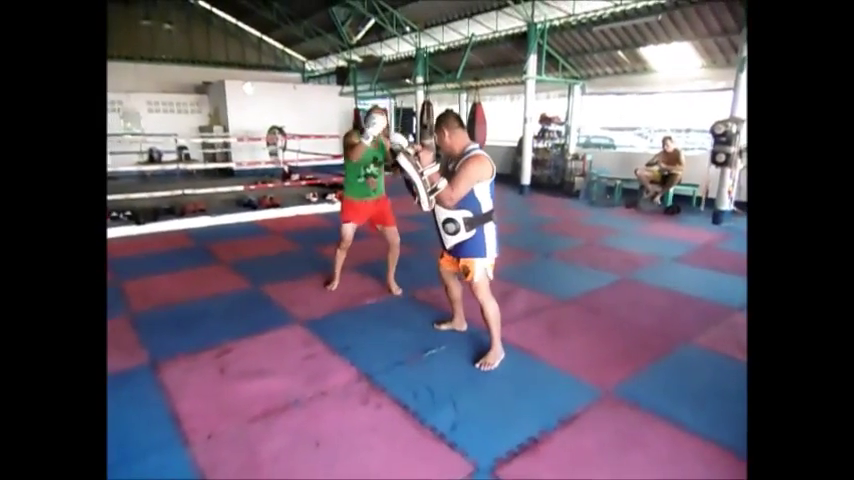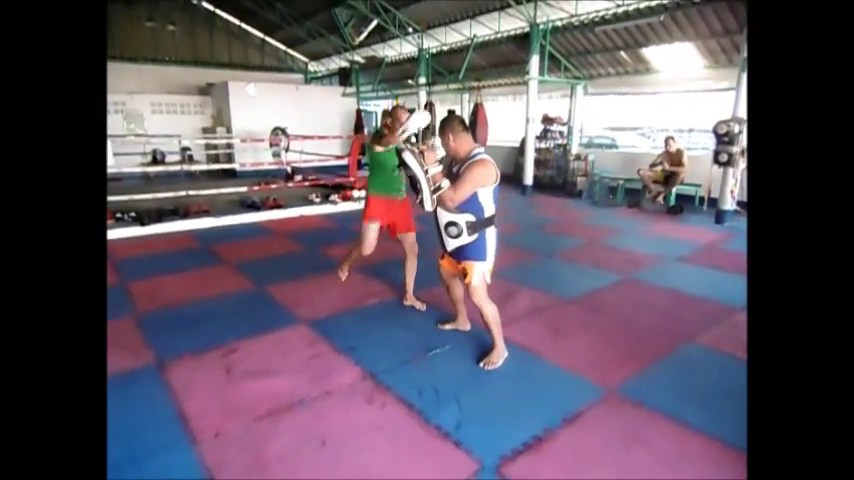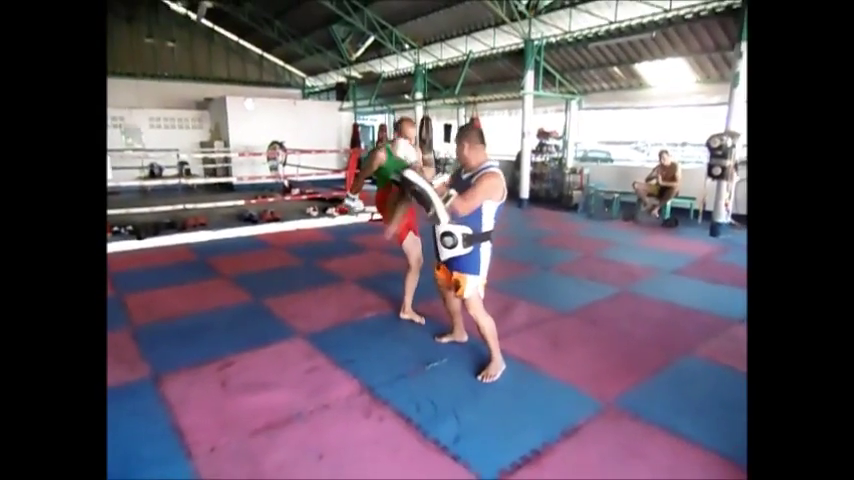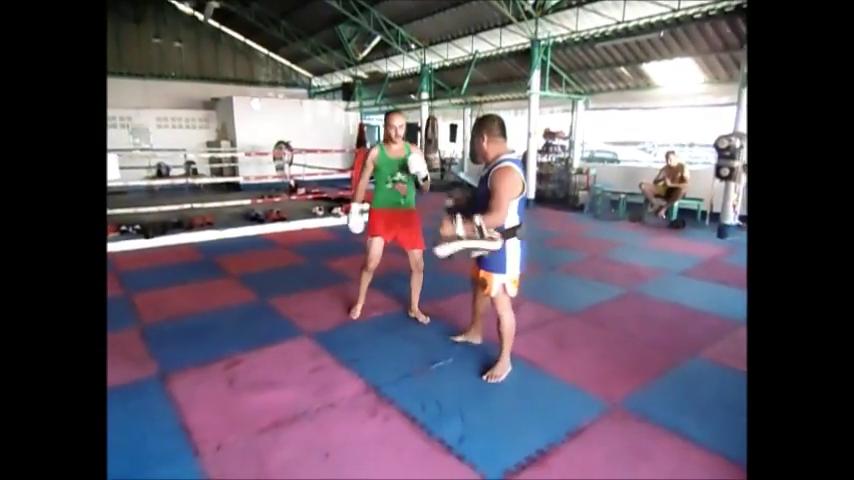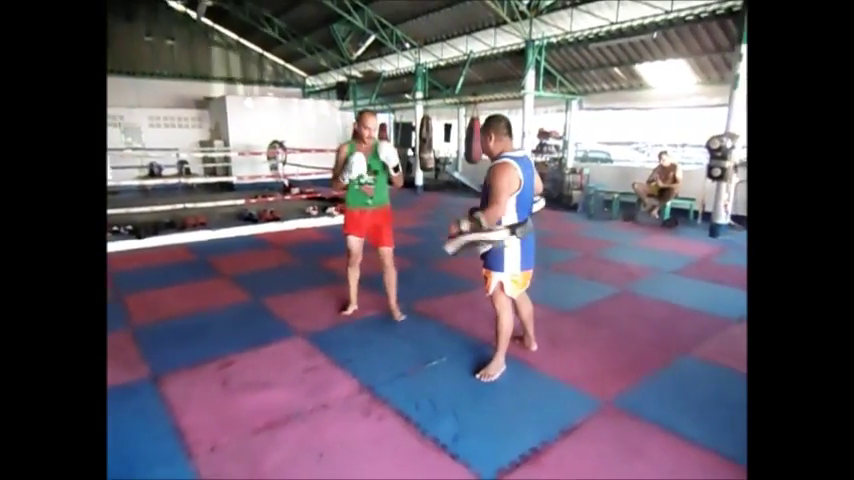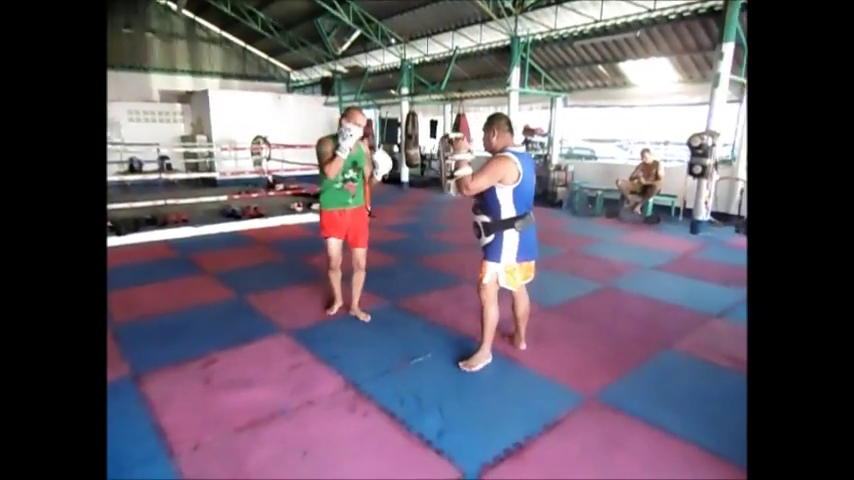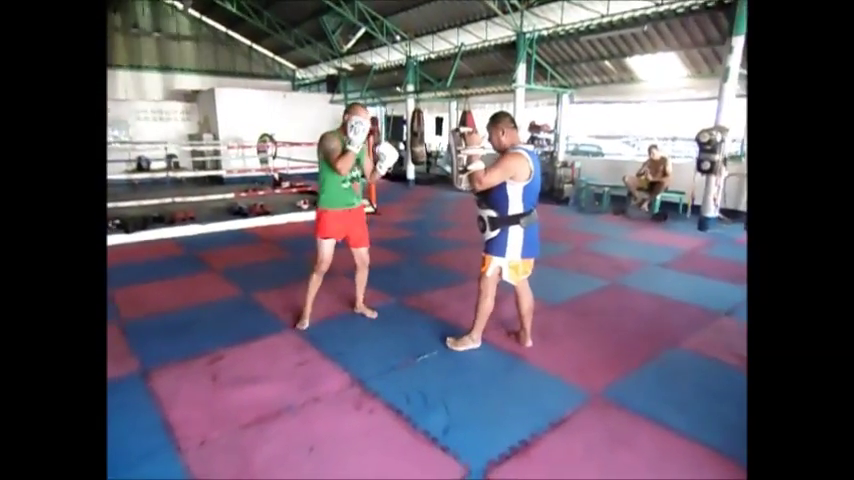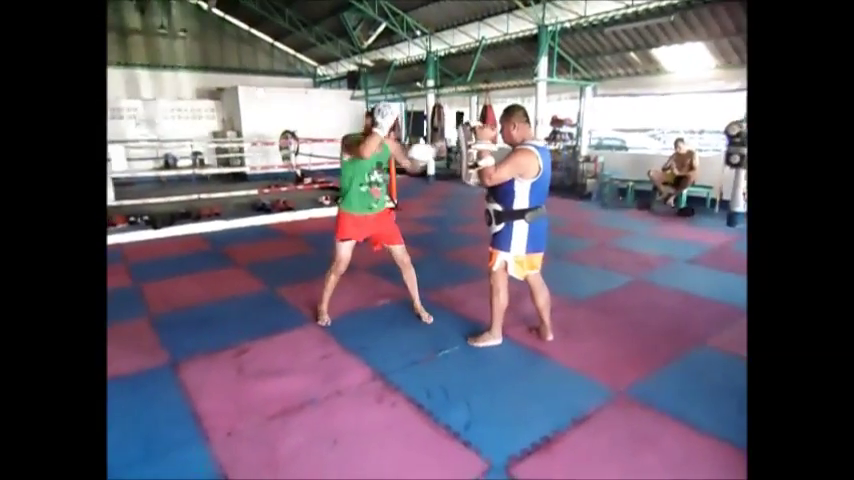
dt=0.3s
person 1, frame 1
left shoulder: (476, 161)
right shoulder: (453, 158)
left elbow: (449, 198)
right elbow: (439, 195)
left wrist: (428, 168)
right wrist: (424, 168)
left hip: (477, 237)
right hip: (456, 235)
left knee: (482, 294)
right knee: (447, 274)
left ankle: (496, 347)
right ankle: (458, 321)
person 1, frame 2
left shoulder: (481, 165)
right shoulder: (457, 161)
left elbow: (450, 200)
right elbow: (442, 195)
left wrist: (432, 168)
right wrist: (429, 168)
left hip: (478, 240)
left knee: (478, 296)
right knee: (448, 275)
left ankle: (499, 347)
right ankle: (461, 320)
person 1, frame 3
left shoulder: (491, 178)
right shoulder: (463, 171)
left elbow: (460, 208)
right elbow: (449, 197)
left wrist: (436, 182)
left hip: (474, 253)
left knee: (474, 308)
right knee: (447, 289)
left ankle: (497, 359)
right ankle: (458, 332)
person 1, frame 4
left shoulder: (506, 172)
right shoulder: (495, 165)
left elbow: (497, 217)
left wrist: (457, 227)
left hip: (502, 249)
left knee: (501, 305)
right knee: (480, 290)
left ankle: (504, 360)
right ankle: (474, 332)
person 1, frame 5
left shoulder: (502, 168)
right shoulder: (523, 161)
left elbow: (496, 212)
right elbow: (537, 188)
left wrist: (463, 226)
left hip: (506, 245)
right hip: (522, 240)
left knee: (501, 302)
right knee: (518, 294)
left ankle: (499, 359)
right ankle: (530, 339)
person 1, frame 6
left shoulder: (502, 162)
right shoulder: (524, 158)
left elbow: (468, 188)
left wrist: (461, 155)
left hip: (505, 239)
right hip: (521, 234)
left knee: (487, 293)
right knee: (518, 288)
left ankle: (484, 351)
right ankle: (519, 337)
person 1, frame 7
left shoulder: (513, 159)
right shoulder: (527, 155)
left elbow: (479, 183)
left wrist: (472, 149)
left hip: (509, 234)
right hip: (521, 231)
left knee: (486, 285)
right knee: (521, 283)
left ankle: (474, 336)
right ankle: (525, 334)
person 1, frame 8
left shoulder: (523, 155)
right shoulder: (540, 150)
left elbow: (489, 178)
left wrist: (483, 144)
left hip: (516, 229)
right hip: (533, 226)
left knee: (498, 281)
right knee: (534, 278)
left ankle: (494, 333)
right ankle: (546, 328)
person 2, frame 1
left shoulder: (384, 142)
right shoulder: (351, 138)
right elbow: (352, 157)
right wrist: (368, 136)
left hip: (378, 200)
right hip: (354, 201)
left knee: (394, 240)
right knee: (345, 244)
left ankle: (391, 281)
right ankle: (336, 278)
person 2, frame 2
left shoulder: (400, 143)
right shoulder: (379, 137)
right elbow: (390, 140)
left hip: (399, 202)
right hip: (378, 201)
left knee: (412, 250)
right knee: (366, 250)
left ankle: (409, 296)
right ankle: (345, 265)
person 2, frame 3
left shoulder: (414, 153)
right shoulder: (382, 153)
right elbow: (362, 176)
left wrist: (416, 167)
right wrist: (353, 196)
left hip: (407, 210)
right hip: (389, 198)
left knee: (416, 262)
left ankle: (407, 309)
person 2, frame 4
left shoulder: (414, 151)
right shoulder: (375, 152)
left elbow: (425, 188)
right elbow: (363, 182)
left wrist: (423, 176)
right wrist: (354, 210)
left hip: (408, 214)
right hip: (381, 214)
left knee: (417, 265)
right knee: (371, 264)
left ankle: (414, 308)
right ankle: (360, 302)
person 2, frame 5
left shoulder: (383, 148)
right shoulder: (345, 149)
left elbow: (399, 184)
right elbow: (336, 184)
left wrist: (394, 165)
right wrist: (347, 175)
left hip: (380, 211)
right hip: (354, 212)
left knee: (387, 261)
right knee: (354, 259)
left ankle: (393, 304)
right ankle: (353, 301)
person 2, frame 6
left shoulder: (363, 146)
right shoulder: (326, 143)
left elbow: (369, 179)
right elbow: (329, 173)
left wrist: (379, 173)
right wrist: (344, 148)
left hip: (357, 211)
right hip: (332, 213)
left knee: (360, 263)
right knee: (334, 262)
left ankle: (355, 306)
right ankle: (337, 299)
person 2, frame 7
left shoulder: (358, 144)
right shoulder: (329, 139)
left elbow: (371, 176)
right elbow: (341, 168)
left wrist: (385, 164)
right wrist: (355, 142)
left hip: (355, 211)
right hip: (330, 213)
left knee: (363, 262)
right knee: (322, 265)
left ankle: (360, 304)
right ankle: (307, 310)
person 2, frame 8
left shoulder: (389, 144)
right shoulder: (351, 141)
left elbow: (409, 165)
right elbow: (364, 152)
right wrist: (380, 128)
left hip: (380, 214)
right hip: (352, 217)
left knee: (404, 261)
right knee: (339, 266)
left ankle: (418, 305)
right ankle: (323, 307)
